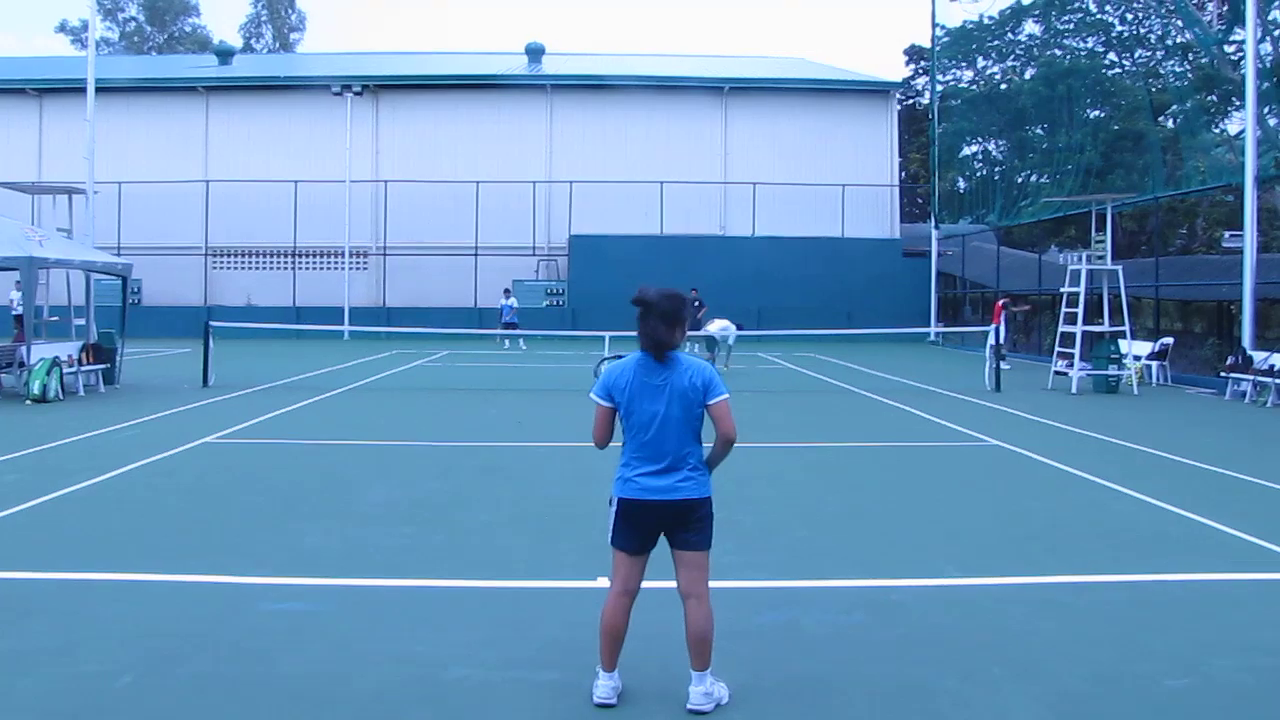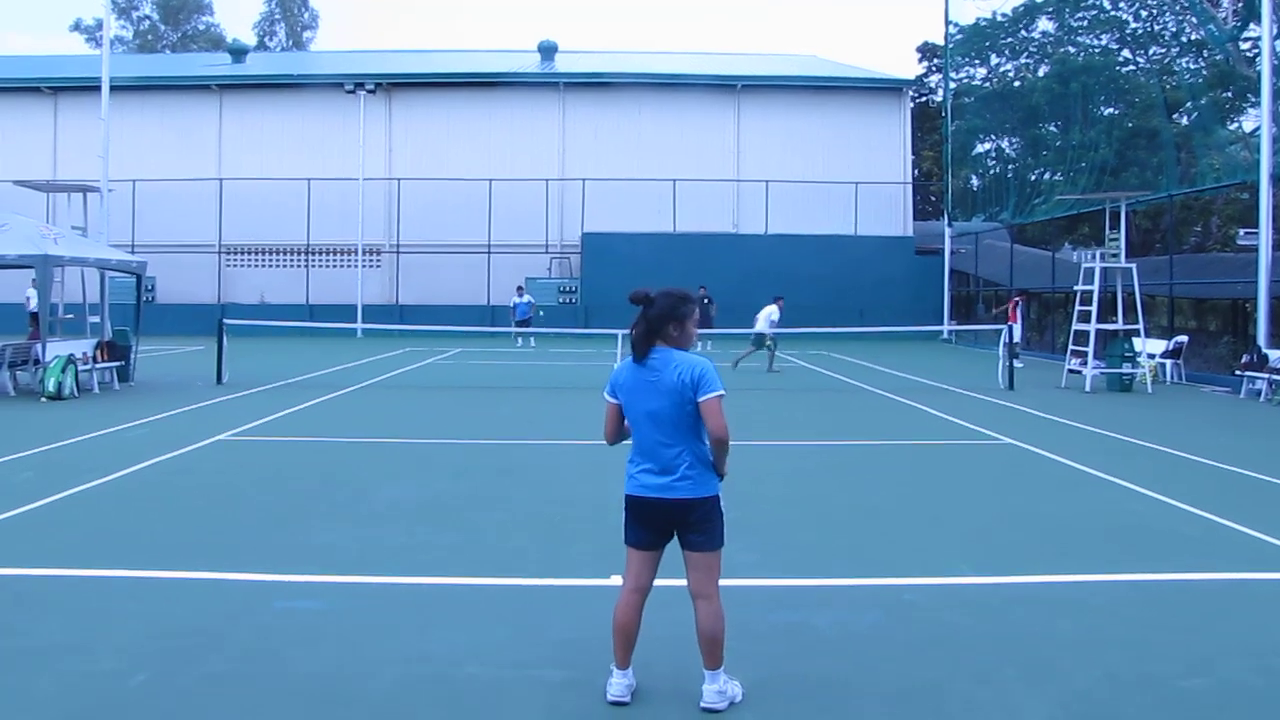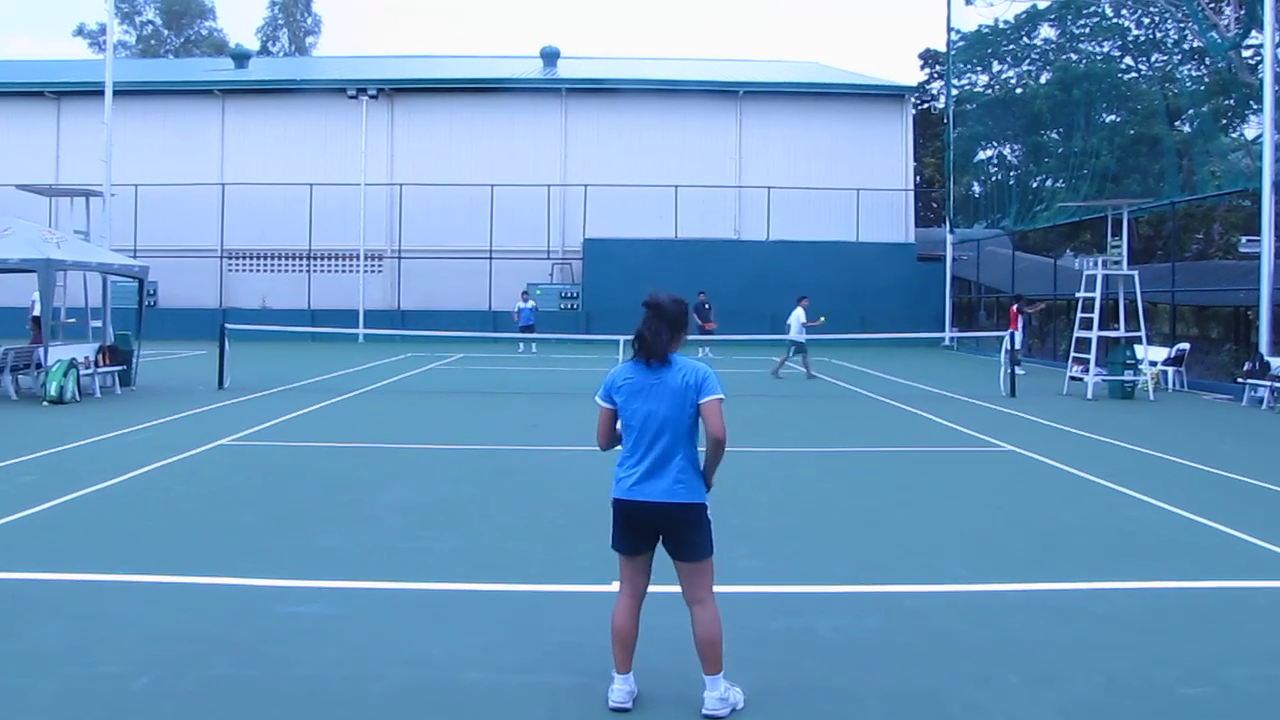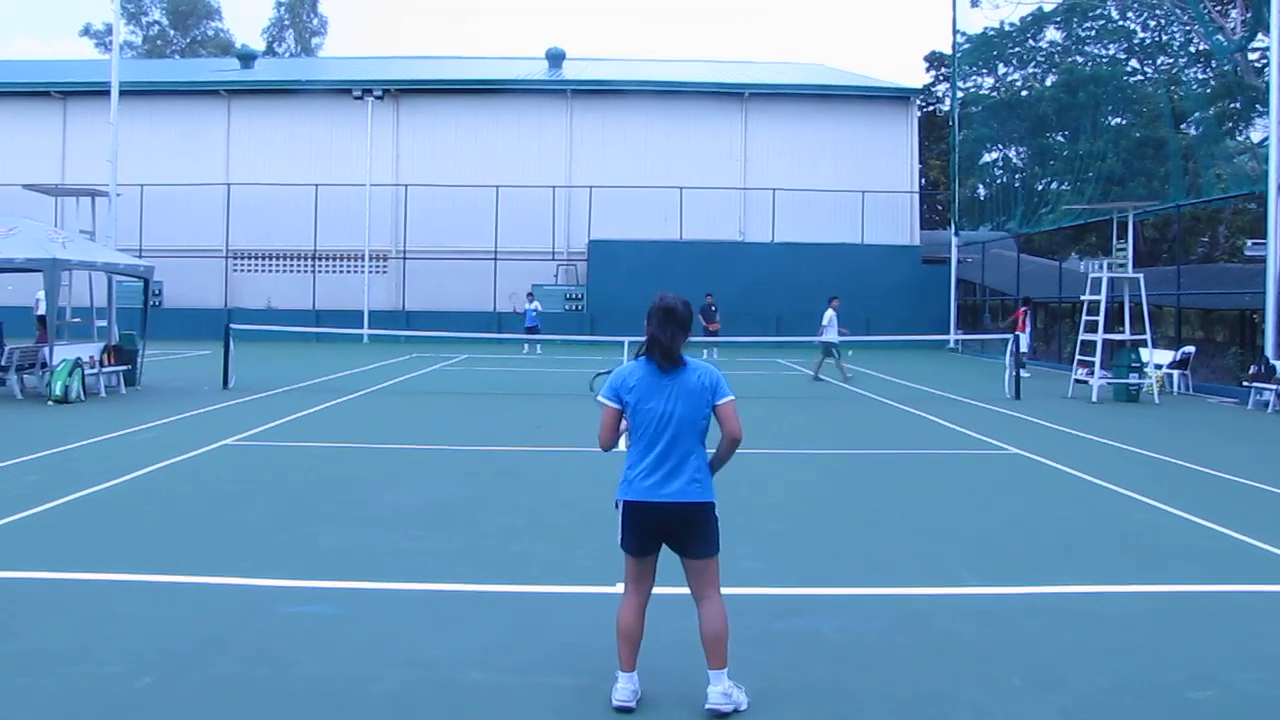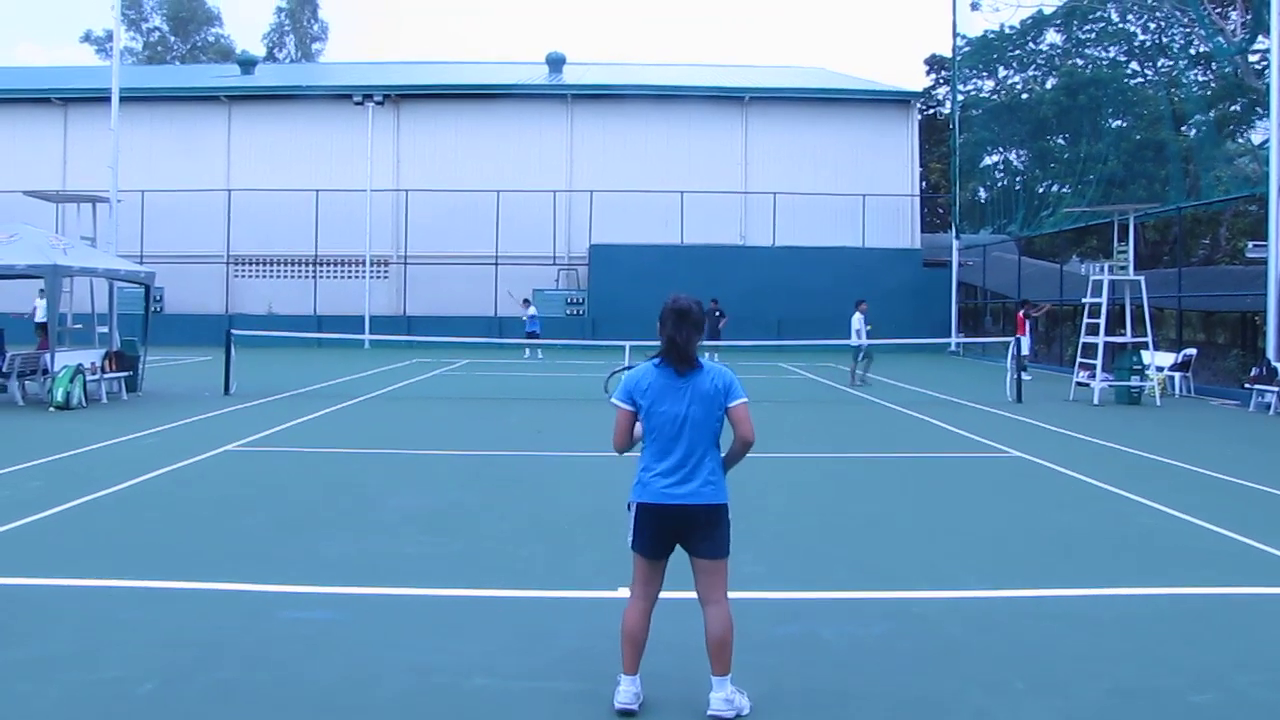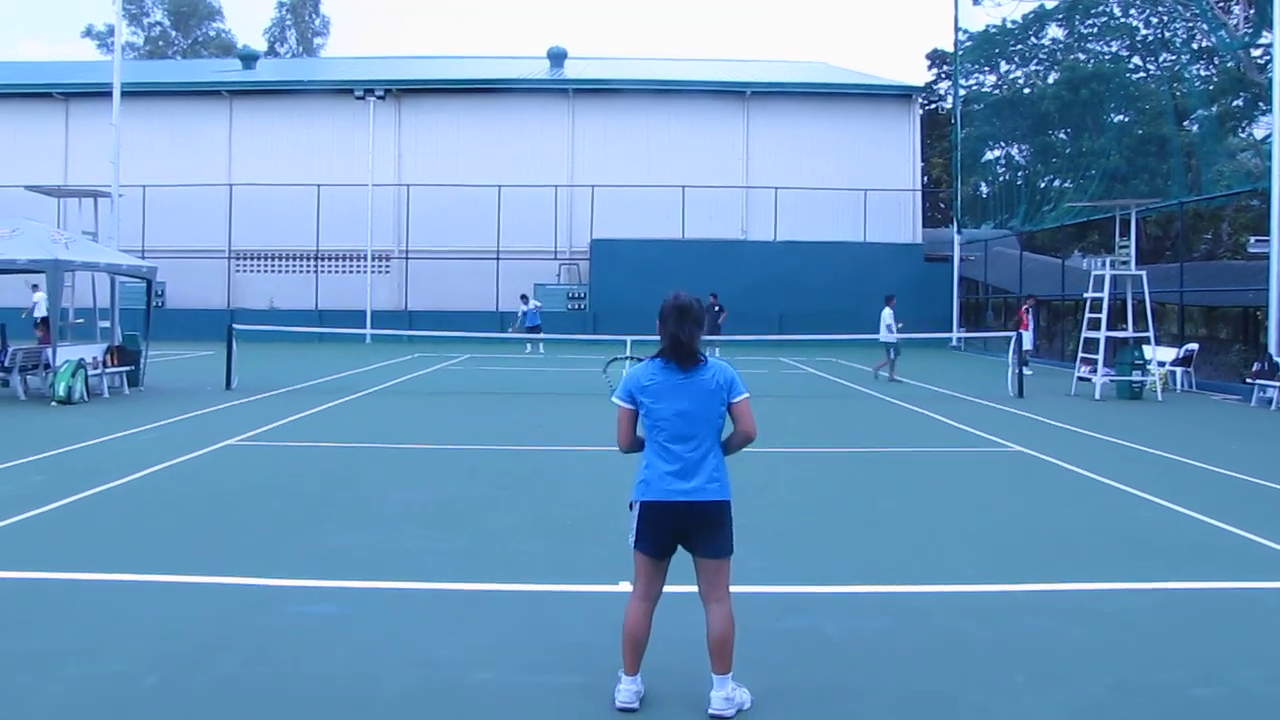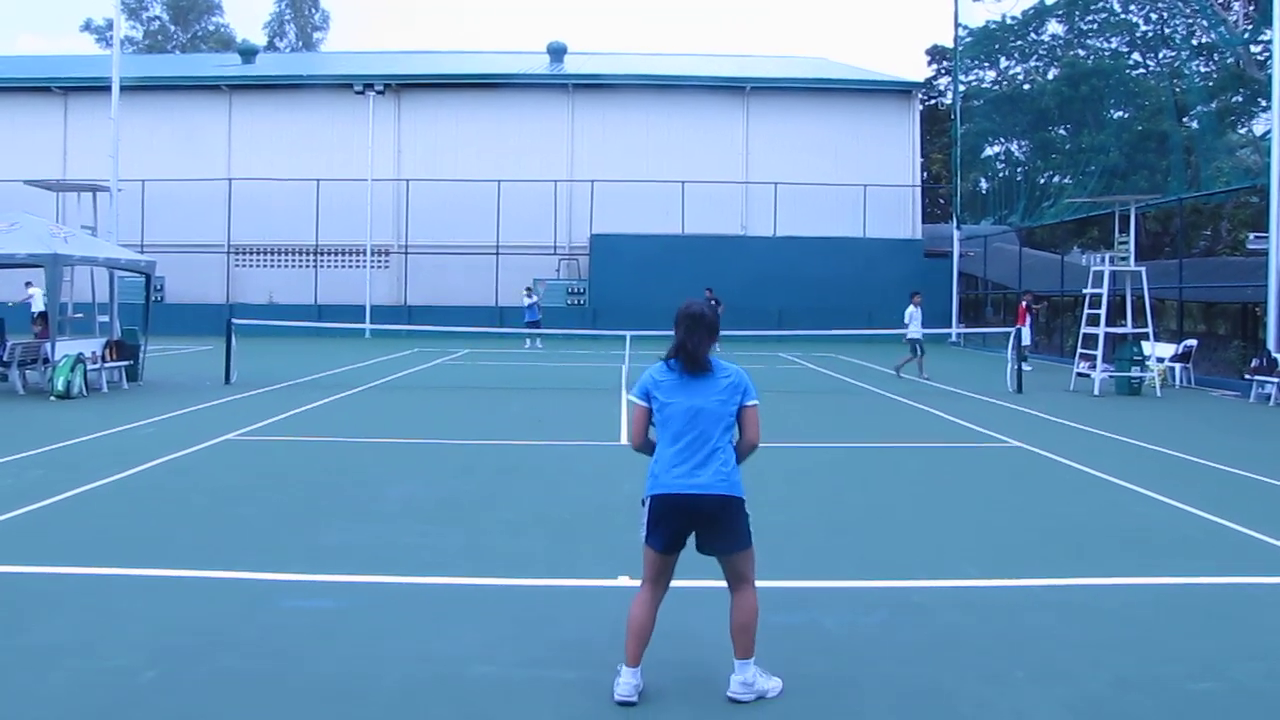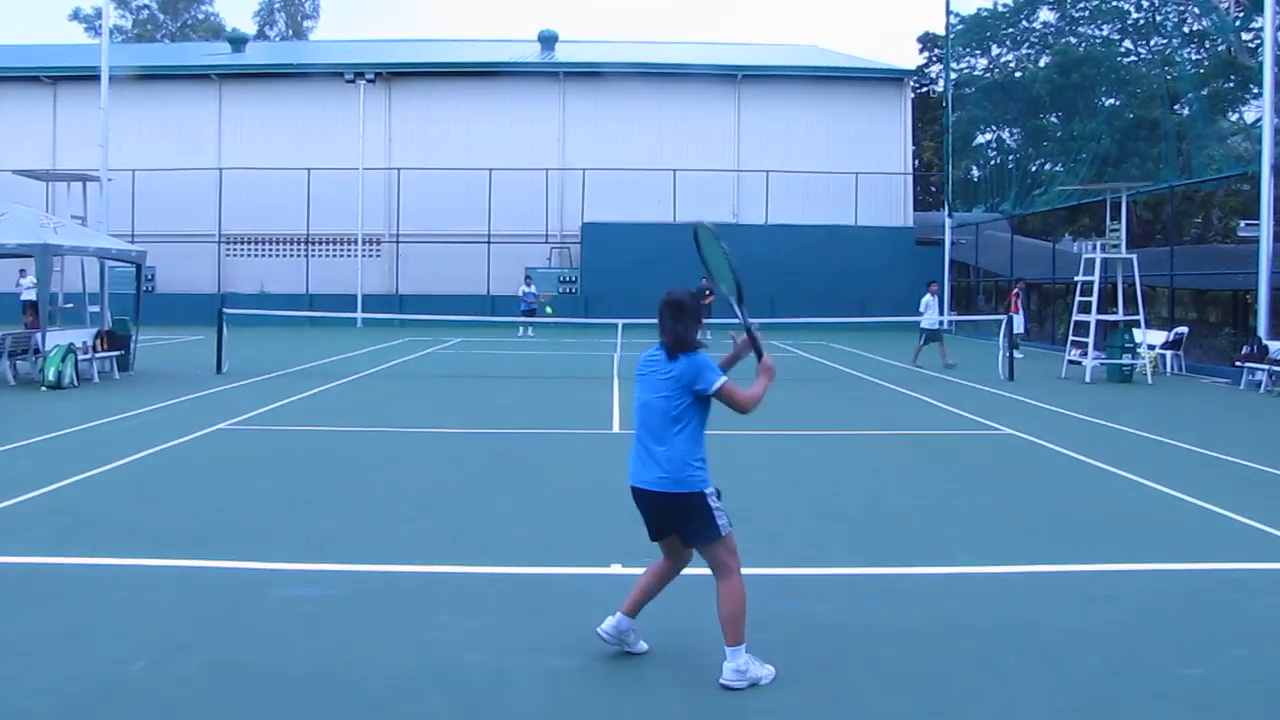
dt=0.4s
person 1, frame 1
left shoulder: (616, 373)
right shoulder: (701, 373)
left elbow: (600, 440)
right elbow: (728, 435)
right wrist: (705, 466)
left hip: (633, 497)
right hip: (690, 498)
left knee: (621, 591)
right knee: (695, 593)
left ankle: (606, 680)
right ankle: (701, 686)
person 1, frame 2
left shoulder: (624, 372)
right shoulder: (697, 369)
left elbow: (612, 435)
right elbow: (719, 434)
right wrist: (719, 467)
left hip: (642, 495)
right hip: (696, 496)
left knee: (633, 589)
right knee: (705, 593)
left ankle: (620, 678)
right ankle: (714, 684)
person 1, frame 3
left shoulder: (618, 376)
right shoulder: (698, 374)
left elbow: (604, 440)
right elbow: (717, 435)
right wrist: (707, 474)
left hip: (629, 500)
right hip: (684, 500)
left knee: (629, 594)
right knee: (700, 598)
left ankle: (622, 684)
person 1, frame 4
left shoulder: (623, 377)
right shoulder: (708, 376)
left elbow: (606, 442)
right elbow: (733, 435)
right wrist: (711, 468)
left hip: (638, 501)
right hip: (694, 501)
left knee: (635, 592)
right knee: (708, 595)
left ankle: (626, 684)
person 1, frame 5
left shoulder: (638, 378)
right shoulder: (722, 378)
left elbow: (621, 443)
right elbow: (746, 437)
left hip: (652, 503)
right hip: (708, 504)
left knee: (642, 597)
right knee: (715, 600)
person 1, frame 6
left shoulder: (637, 377)
right shoulder: (723, 374)
left elbow: (626, 442)
right elbow: (747, 432)
left hip: (654, 500)
right hip: (710, 500)
left knee: (643, 596)
right knee: (717, 598)
left ankle: (629, 685)
person 1, frame 7
left shoulder: (653, 377)
right shoulder: (736, 378)
left elbow: (637, 441)
right elbow: (751, 441)
left hip: (666, 494)
right hip: (722, 495)
left knee: (651, 587)
right knee: (742, 585)
left ankle: (629, 678)
right ankle: (745, 677)
person 1, frame 8
left shoulder: (648, 360)
right shoulder: (695, 362)
right elbow: (743, 403)
left wrist: (734, 355)
right wrist: (765, 374)
left hip: (644, 483)
right hip: (684, 486)
left knee: (674, 557)
right knee: (727, 570)
left ankle: (619, 622)
right ankle: (737, 663)
